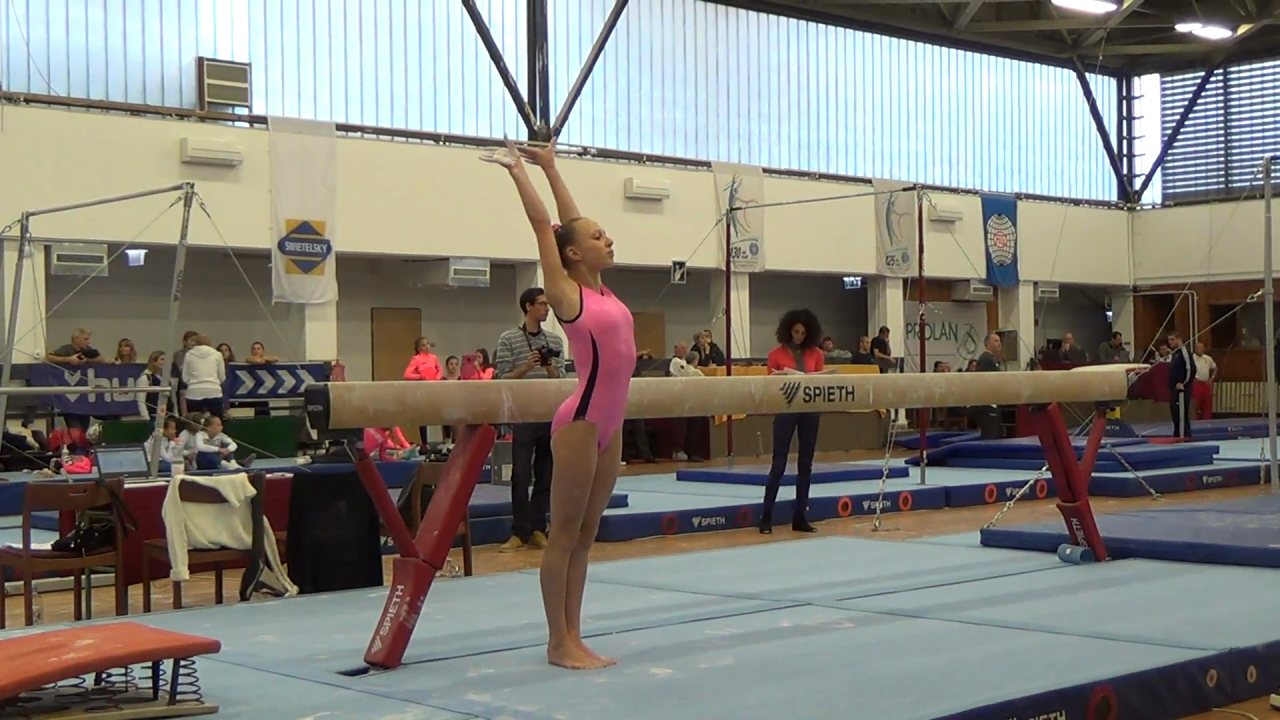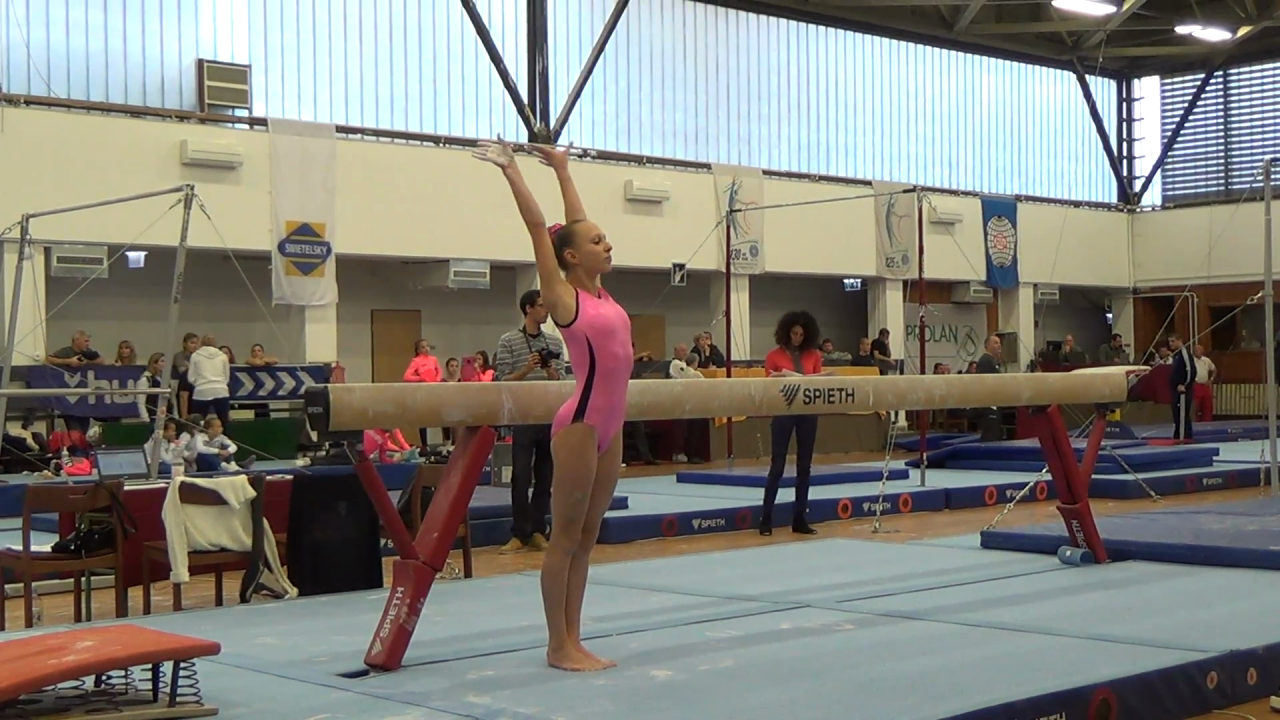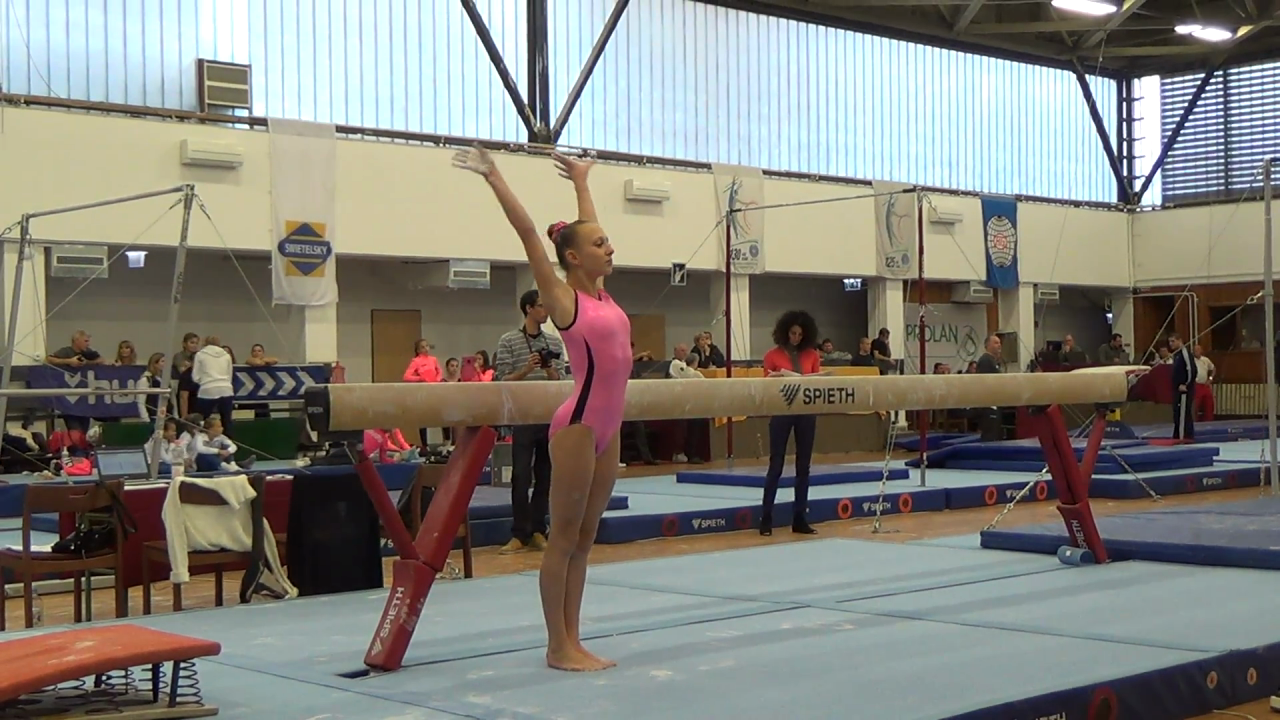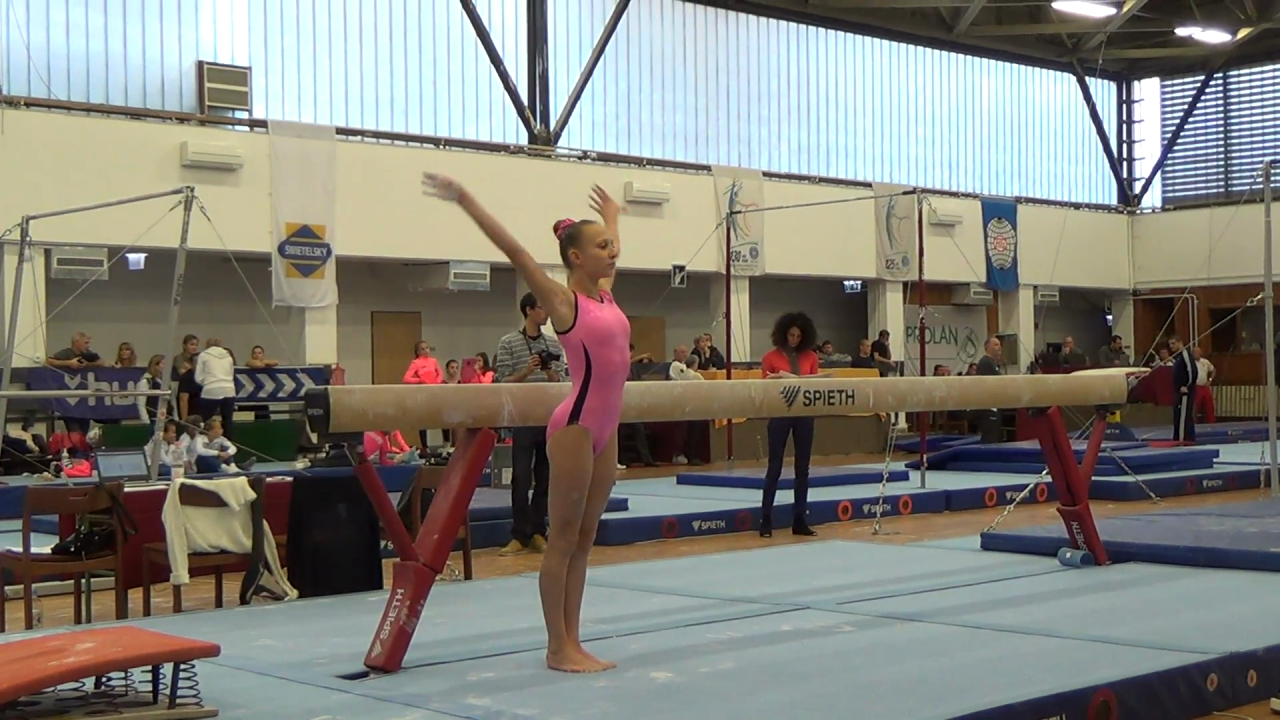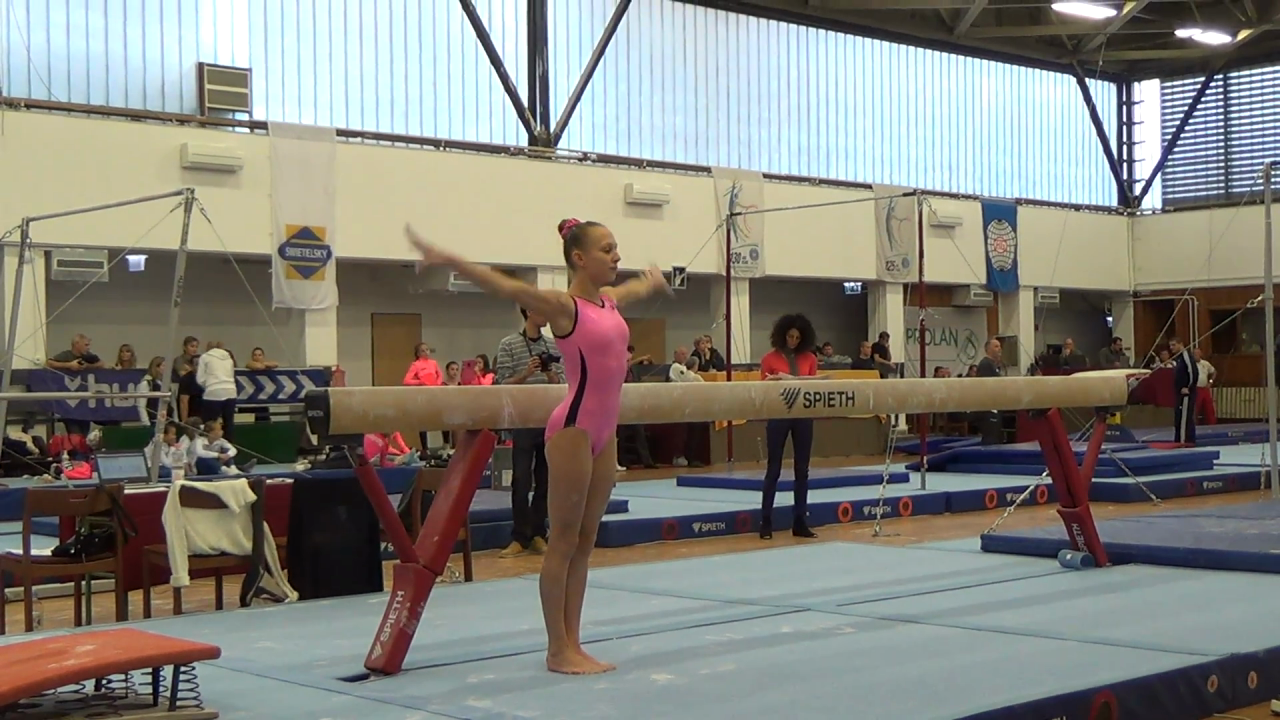
dt=0.1s
person 1, frame 1
left shoulder: (601, 289)
right shoulder: (566, 292)
left elbow: (572, 219)
right elbow: (542, 224)
left wrist: (550, 166)
right wrist: (517, 169)
left hip: (610, 426)
right hip: (580, 422)
left knee: (585, 537)
right knee: (563, 536)
left ankle: (573, 638)
right ankle: (560, 642)
person 1, frame 2
left shoulder: (599, 292)
right shoulder: (564, 297)
left elbow: (579, 223)
right elbow: (538, 228)
left wrist: (562, 170)
right wrist: (510, 168)
left hip: (611, 428)
right hip: (580, 425)
left knee: (587, 539)
right knee: (566, 538)
left ankle: (574, 640)
right ankle: (559, 646)
person 1, frame 3
left shoulder: (601, 292)
right shoulder: (563, 298)
left elbow: (585, 227)
right elbow: (527, 233)
left wrist: (579, 181)
right wrist: (493, 174)
left hip: (609, 429)
right hip: (578, 426)
left knee: (585, 539)
right knee: (563, 538)
left ankle: (572, 640)
right ankle: (559, 645)
person 1, frame 4
left shoulder: (605, 294)
right shoulder: (564, 300)
left elbow: (605, 249)
right elbow: (514, 251)
left wrist: (611, 211)
right wrist: (465, 200)
left hip: (605, 431)
right hip: (576, 427)
left knee: (584, 538)
right knee: (564, 537)
left ankle: (571, 641)
right ankle: (560, 645)
person 1, frame 5
left shoulder: (606, 298)
right shoulder: (564, 305)
left elbow: (630, 287)
right elbow: (507, 286)
left wrist: (652, 280)
right wrist: (449, 258)
left hip: (604, 433)
right hip: (574, 429)
left knee: (585, 541)
right knee: (563, 541)
left ankle: (572, 643)
right ankle: (559, 648)
person 2, frame 1
left shoulder: (555, 340)
right shoulder: (508, 339)
left elbow: (561, 380)
right elbow: (502, 379)
left wrist: (552, 371)
right wrist: (526, 368)
left knee: (545, 476)
right knee: (521, 476)
left ankle: (538, 529)
right ankle: (520, 531)
person 2, frame 2
left shoulder: (555, 342)
right shoulder: (508, 341)
left elbow: (561, 382)
right elbow: (502, 381)
left wrist: (551, 372)
right wrist: (526, 370)
left knee: (545, 478)
right knee: (521, 478)
left ankle: (538, 531)
right ankle: (520, 533)
person 2, frame 3
left shoulder: (555, 342)
right shoulder: (508, 341)
left elbow: (561, 382)
right elbow: (502, 381)
left wrist: (551, 372)
right wrist: (526, 370)
left knee: (545, 478)
right knee: (521, 478)
left ankle: (538, 531)
right ankle: (520, 533)
person 2, frame 4
left shoulder: (555, 344)
right shoulder: (509, 342)
left elbow: (561, 384)
right elbow: (502, 383)
left wrist: (551, 373)
right wrist: (526, 371)
left knee: (545, 479)
right knee: (521, 480)
left ankle: (538, 532)
right ankle: (520, 535)
person 2, frame 5
left shoulder: (555, 346)
right shoulder: (508, 345)
left elbow: (561, 387)
right elbow: (502, 385)
left wrist: (551, 376)
right wrist: (526, 374)
left knee: (545, 482)
right knee: (521, 482)
left ankle: (538, 535)
right ankle: (520, 537)
person 3, frame 1
left shoulder: (816, 353)
right shoulder: (776, 355)
right wrist: (779, 377)
left hip: (810, 411)
right hip: (786, 411)
left knee: (805, 465)
right knee: (778, 464)
left ankle: (799, 516)
right ankle: (766, 516)
person 3, frame 2
left shoulder: (814, 355)
right shoulder: (774, 356)
right wrist: (777, 379)
left hip: (807, 412)
right hip: (783, 412)
left knee: (804, 467)
right knee: (777, 466)
left ankle: (799, 518)
right ankle: (766, 518)
person 3, frame 3
left shoulder: (812, 355)
right shoulder: (772, 355)
right wrist: (775, 378)
left hip: (806, 412)
right hip: (781, 412)
left knee: (803, 466)
right knee: (776, 465)
left ankle: (800, 518)
right ankle: (766, 518)
person 3, frame 4
left shoulder: (811, 357)
right shoulder: (771, 357)
right wrist: (774, 380)
left hip: (804, 414)
right hip: (780, 414)
left knee: (802, 468)
right knee: (774, 467)
left ankle: (799, 520)
right ankle: (766, 520)
person 3, frame 5
left shoulder: (809, 358)
right shoulder: (770, 359)
right wrist: (773, 381)
left hip: (803, 416)
right hip: (778, 416)
left knee: (802, 469)
right knee: (773, 469)
left ankle: (800, 522)
right ankle: (766, 522)
